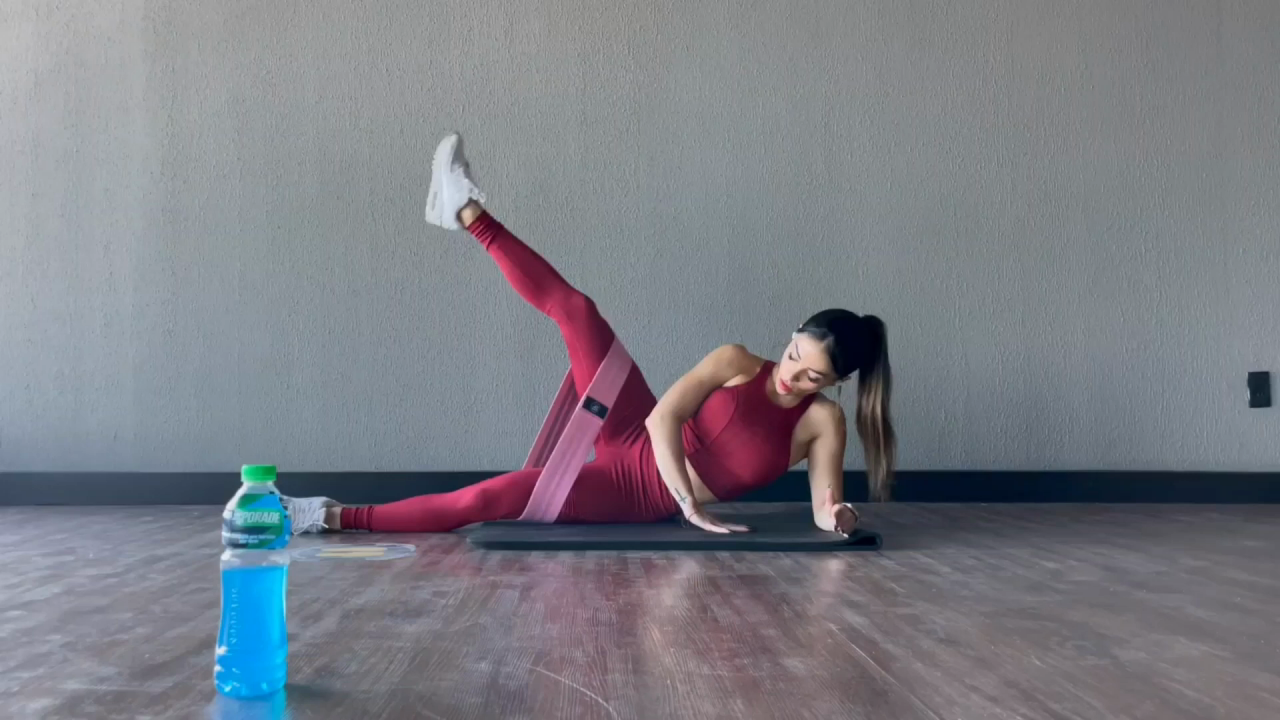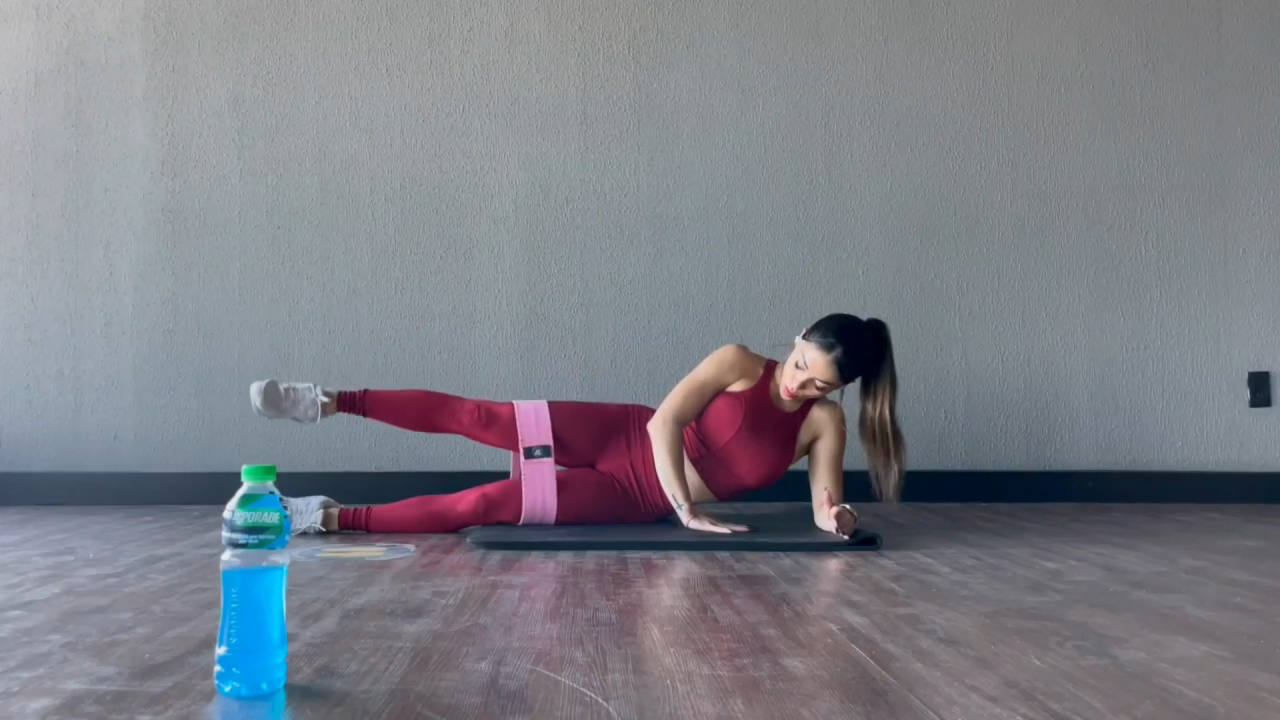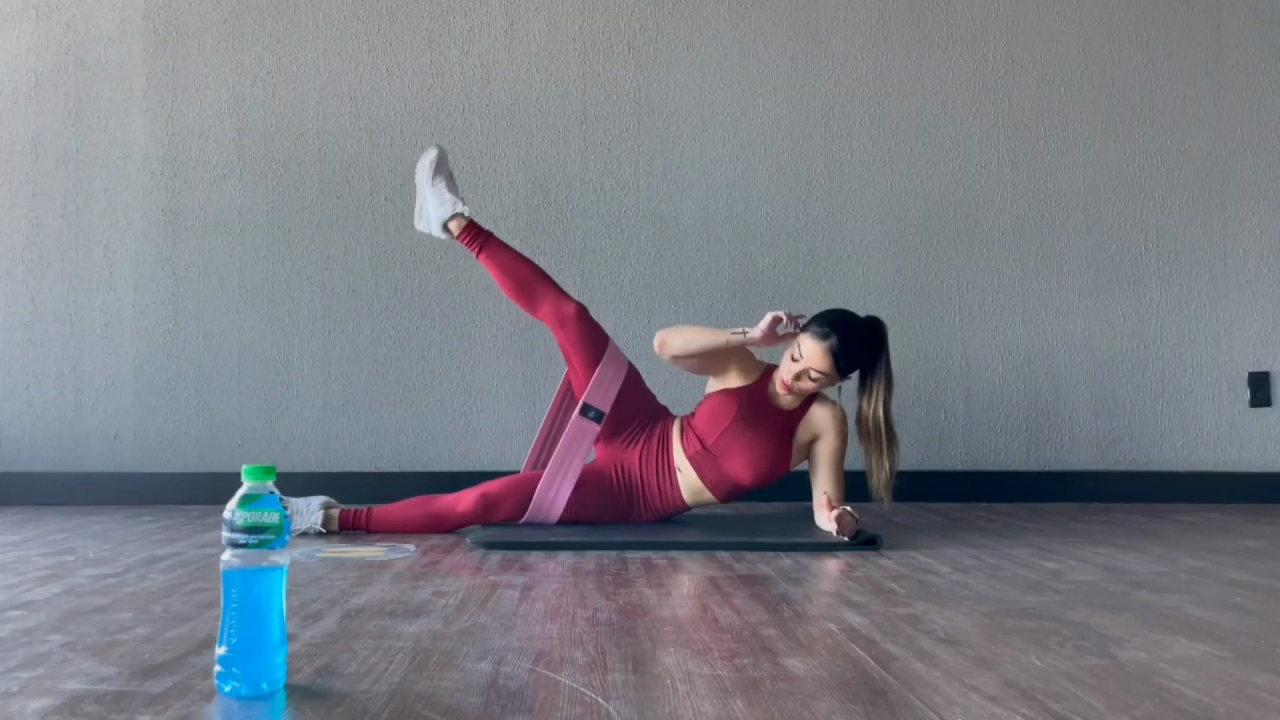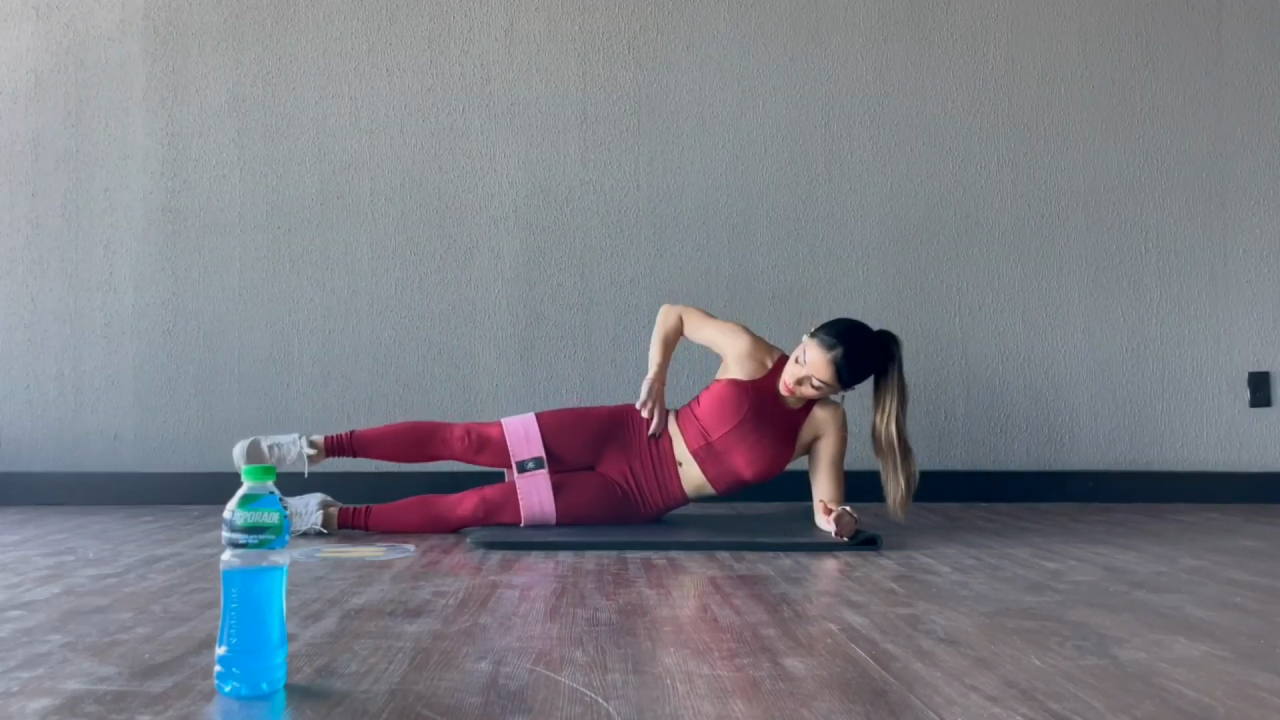
dt=1s
person 1, frame 1
left shoulder: (824, 422)
right shoulder: (737, 363)
left elbow: (825, 511)
right elbow: (664, 418)
left wrist: (836, 518)
right wrist: (691, 503)
left hip: (641, 499)
right hip: (637, 446)
left knee: (486, 501)
right knee: (574, 310)
left ankle: (337, 517)
right ankle: (467, 211)
person 1, frame 2
left shoulder: (825, 422)
right shoulder: (739, 362)
left elbow: (826, 507)
right elbow: (664, 421)
left wrist: (837, 518)
right wrist: (687, 510)
left hip: (637, 499)
right hip: (624, 439)
left knee: (485, 505)
right knee: (477, 416)
left ankle: (332, 517)
right ankle: (330, 402)
person 1, frame 3
left shoulder: (824, 421)
right shoulder: (742, 369)
left elbow: (827, 508)
right elbow: (665, 343)
left wrist: (836, 519)
right wrist: (749, 335)
left hip: (636, 498)
right hip: (638, 441)
left knee: (486, 504)
right knee: (567, 317)
left ankle: (338, 518)
right ankle: (454, 222)
person 1, frame 4
left shoulder: (825, 423)
right shoulder: (751, 352)
left elbow: (825, 506)
right elbow: (673, 313)
left wrist: (836, 519)
right wrist: (654, 380)
left hip: (635, 498)
right hip: (621, 438)
left knee: (484, 507)
right knee: (469, 439)
left ankle: (331, 515)
right ankle: (317, 447)
